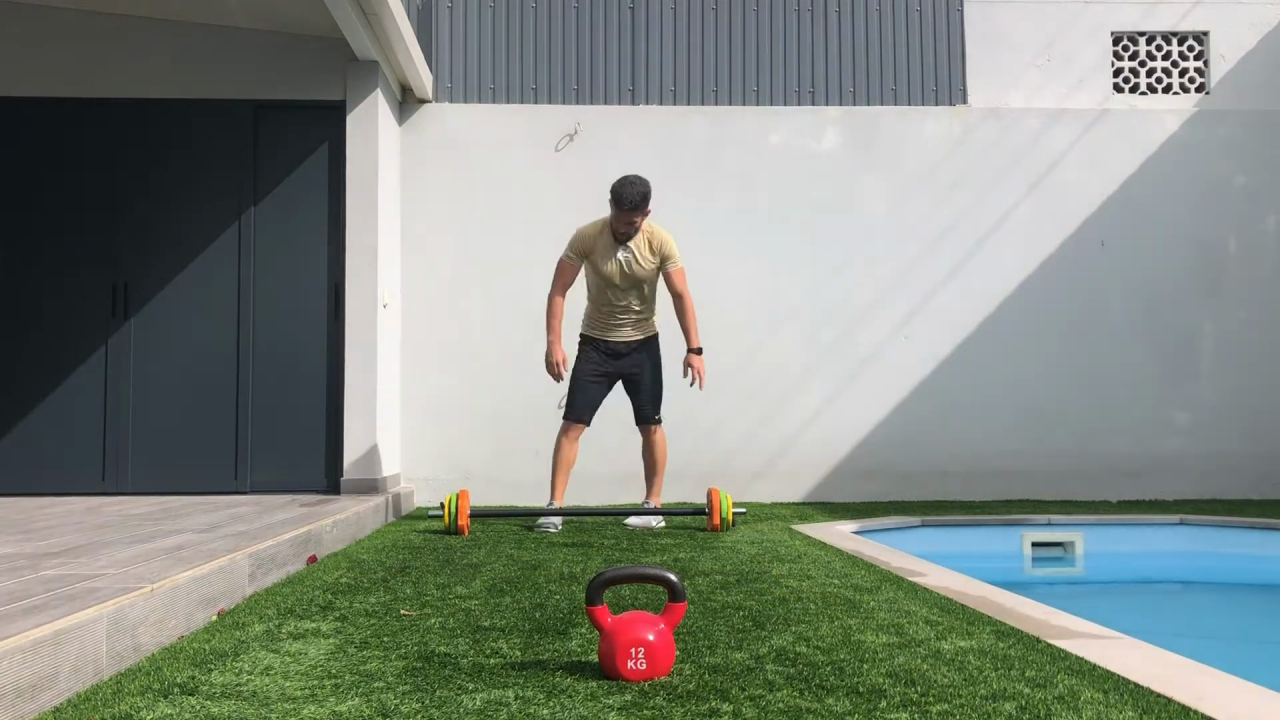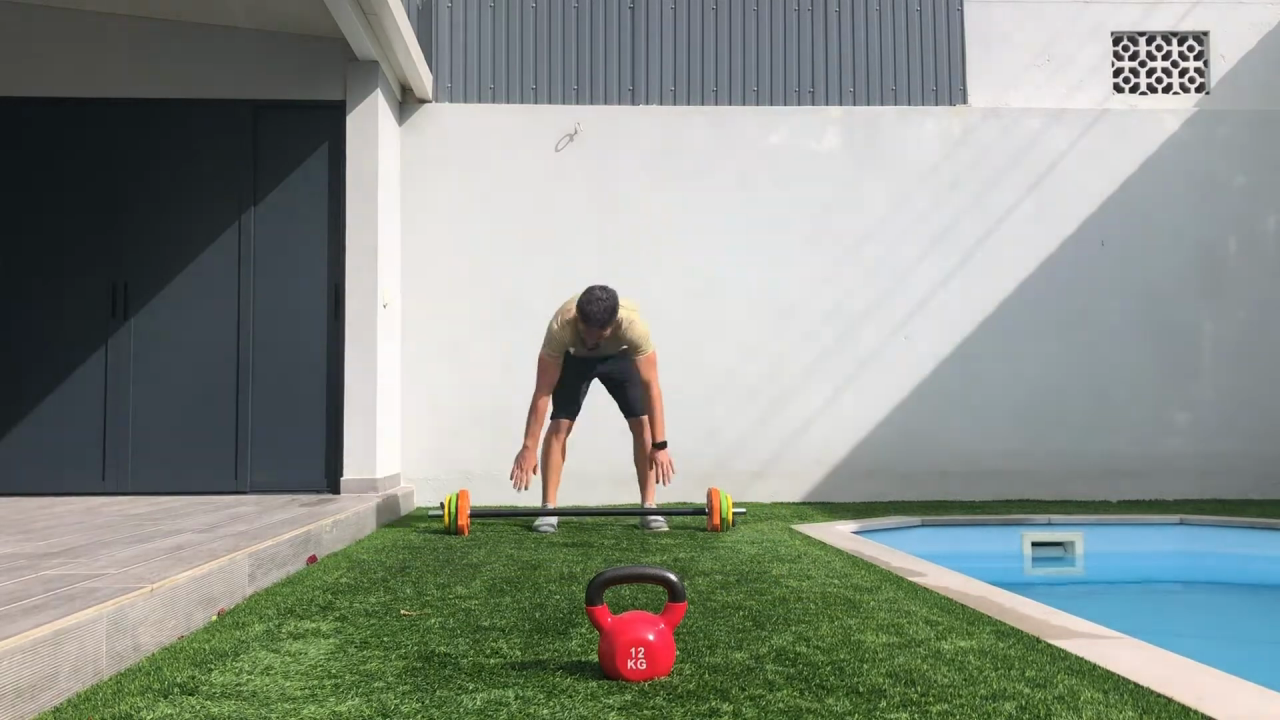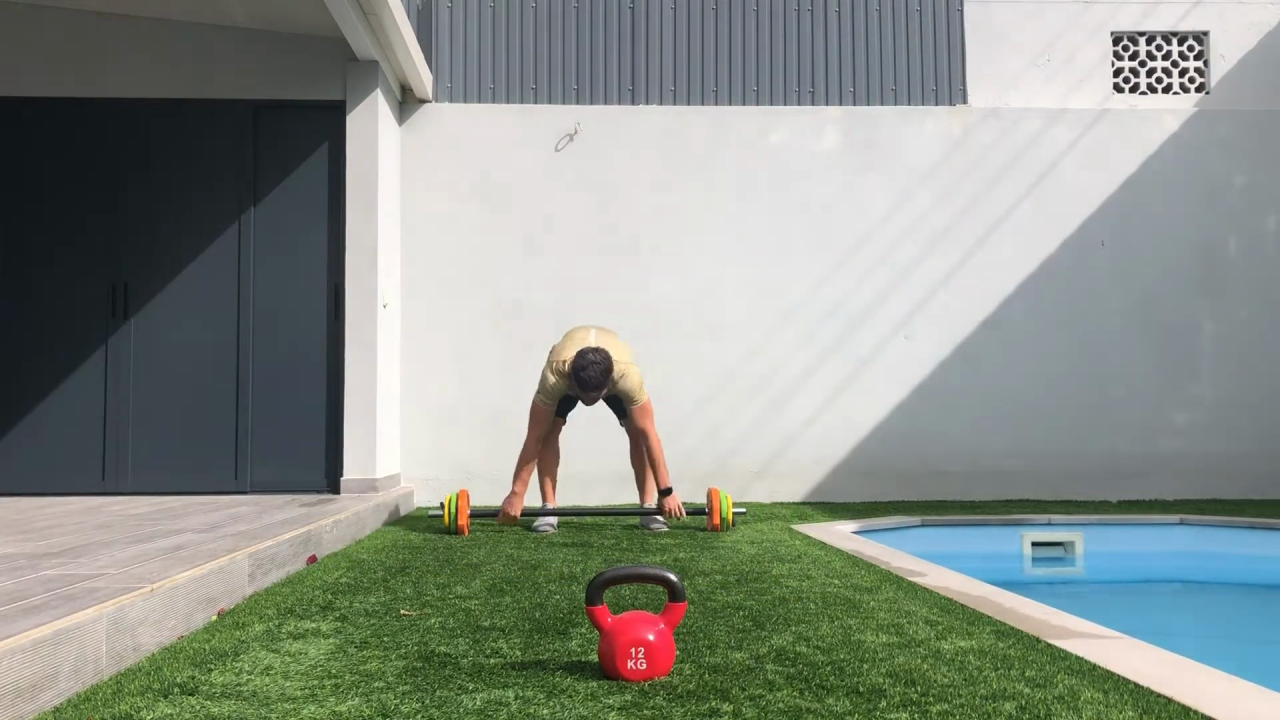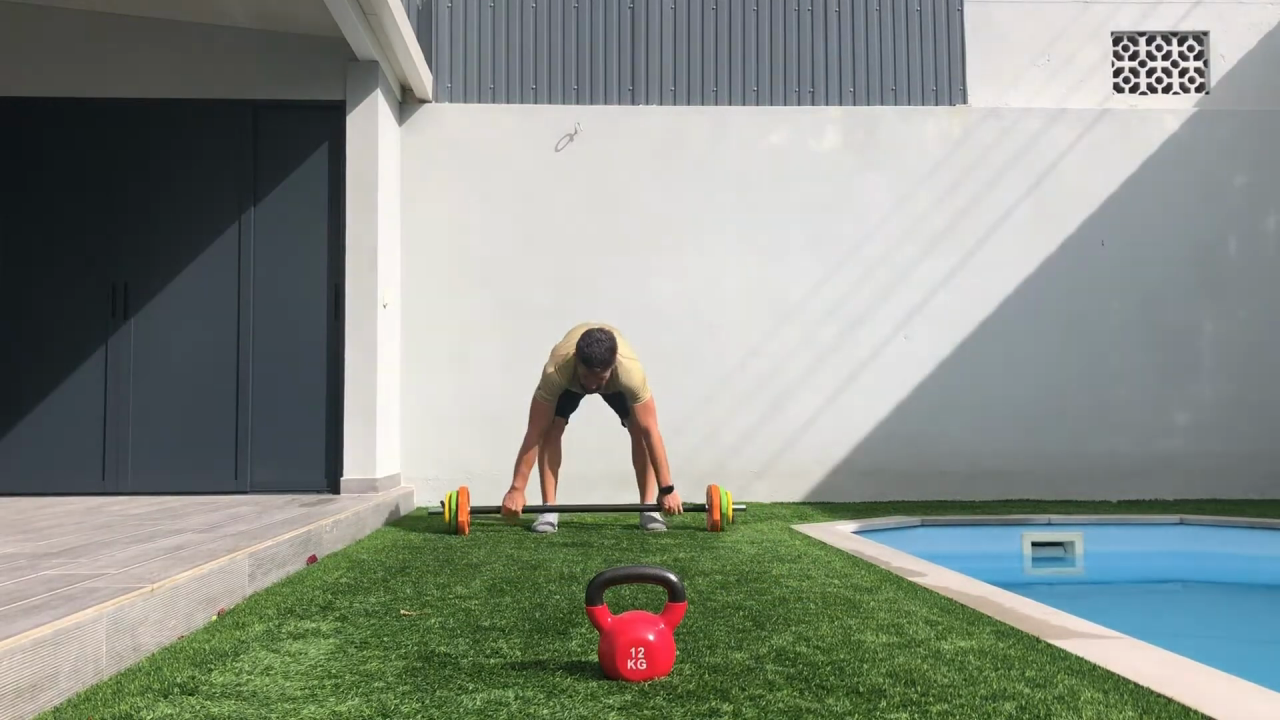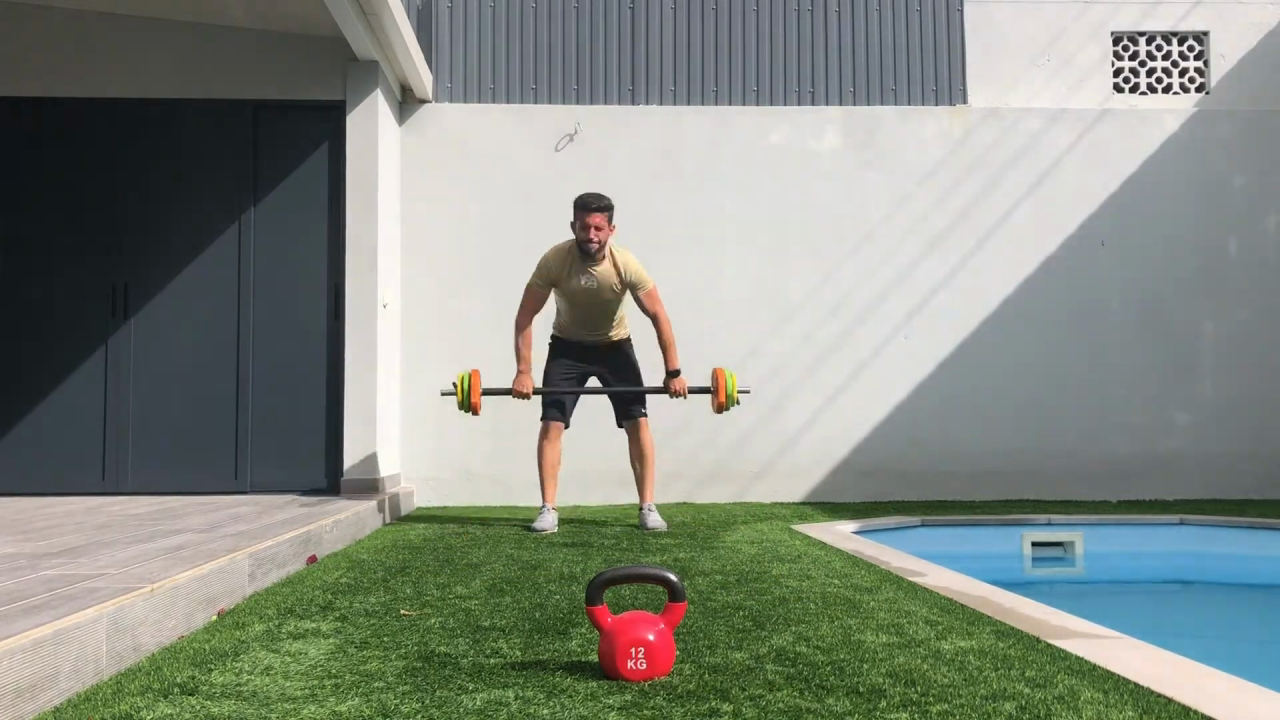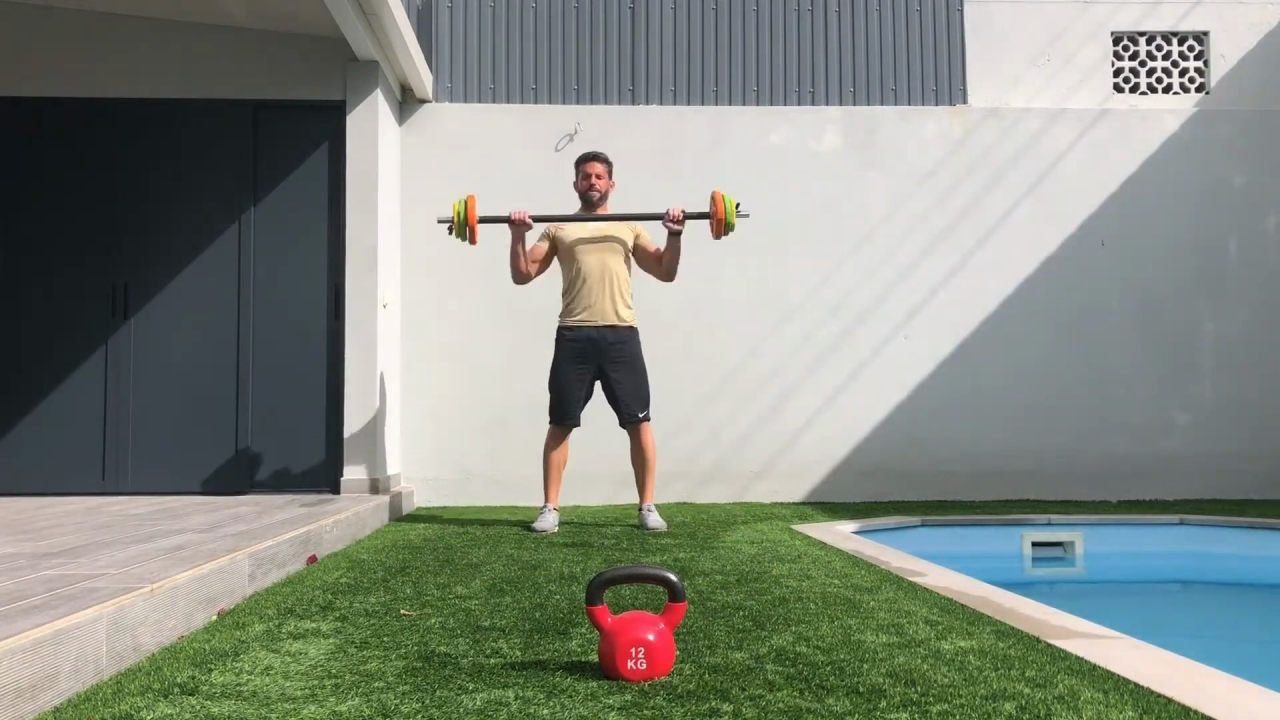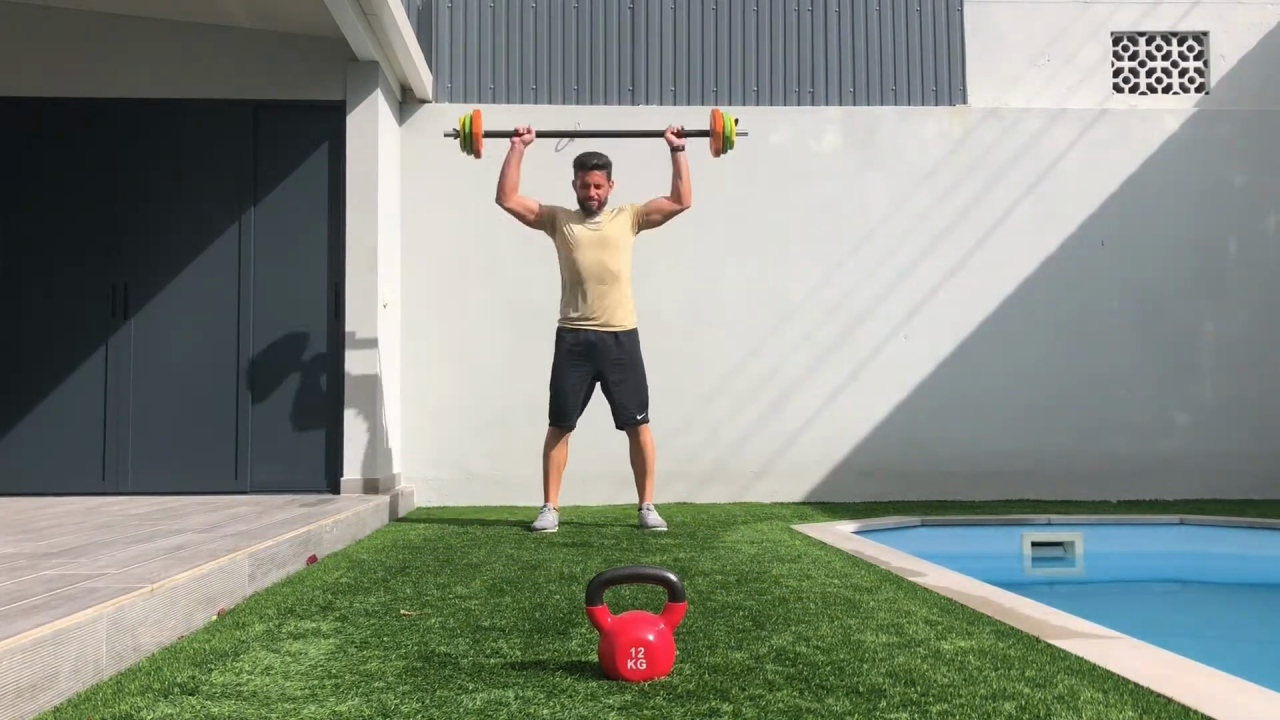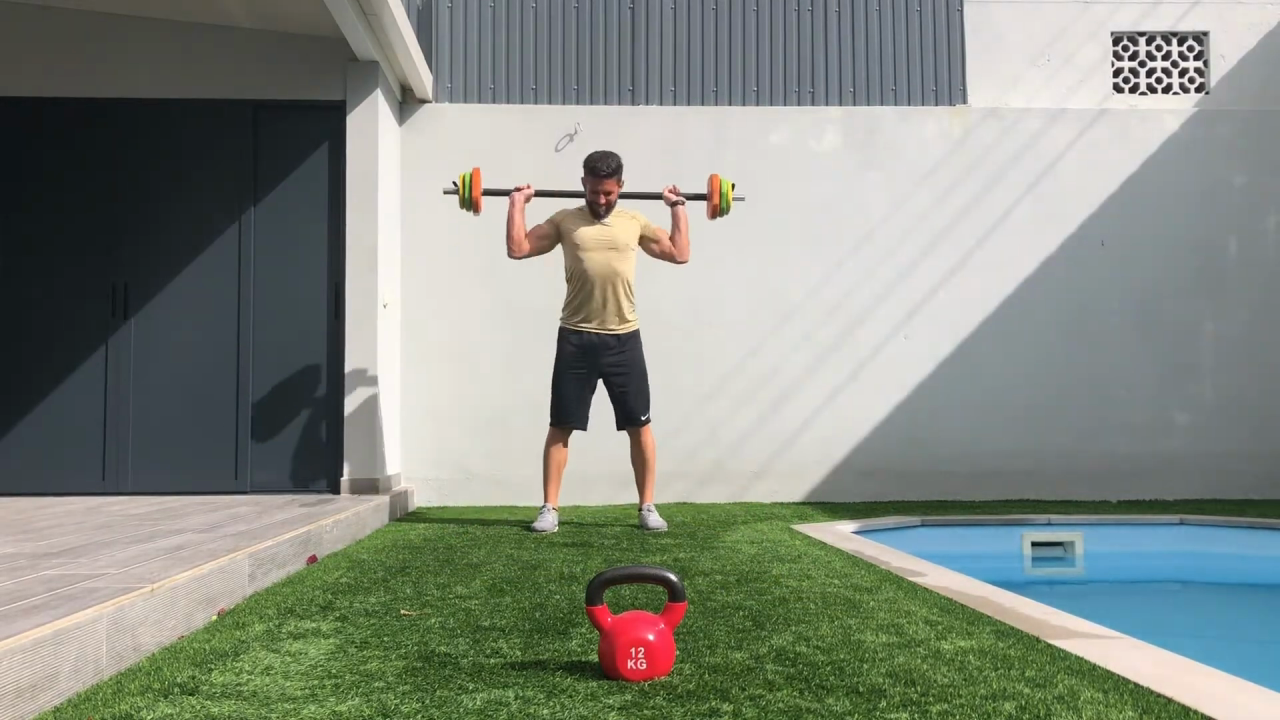
dt=0.2s
person 1, frame 1
left shoulder: (659, 241)
right shoulder: (586, 237)
left elbow: (681, 295)
right elbow: (558, 291)
left wrist: (694, 349)
right wrist: (553, 341)
left hip: (641, 344)
right hip: (595, 343)
left knee: (650, 424)
right knee: (573, 423)
left ankle: (653, 507)
right ankle: (556, 505)
person 1, frame 2
left shoulder: (631, 322)
right shoulder: (562, 324)
left elbow: (650, 384)
right elbow: (542, 393)
left wrist: (660, 446)
right wrist: (528, 447)
left hip: (618, 353)
right hip: (572, 354)
left knee: (640, 420)
right knee: (560, 424)
left ankle: (648, 506)
right ankle: (549, 509)
person 1, frame 3
left shoulder: (626, 375)
right shoulder: (555, 375)
left elbow: (648, 434)
right elbow: (534, 438)
left wrist: (666, 492)
right wrist: (516, 493)
left hip: (614, 363)
left knee: (637, 429)
right knee: (549, 429)
left ankle: (648, 506)
right ankle: (549, 508)
person 1, frame 4
left shoulder: (629, 371)
right shoulder: (557, 370)
left elbow: (651, 431)
right elbow: (534, 433)
left wrist: (667, 489)
right wrist: (517, 488)
right hip: (570, 376)
left knee: (639, 427)
right knee: (551, 427)
left ankle: (648, 507)
right ankle: (549, 509)
person 1, frame 5
left shoulder: (626, 264)
right shoulder: (555, 260)
left elbow: (658, 316)
right elbow: (525, 316)
left wrist: (673, 371)
right wrist: (523, 370)
left hip: (614, 346)
right hip: (567, 347)
left knee: (637, 422)
right knee: (552, 424)
left ankle: (648, 508)
right ankle: (548, 510)
person 1, frame 6
left shoulder: (628, 229)
right shoulder: (558, 230)
left elbow: (665, 273)
right elbow: (522, 275)
left wrist: (675, 233)
right wrist: (518, 232)
left hip: (621, 337)
right hip: (573, 338)
left knee: (639, 424)
right knee: (560, 426)
left ankle: (647, 507)
right ankle: (550, 508)
person 1, frame 7
left shoulder: (629, 216)
right shoulder: (557, 218)
left elbow: (681, 202)
right elbow: (506, 199)
left wrist: (677, 151)
right wrist: (516, 150)
left hip: (621, 338)
right hip: (574, 338)
left knee: (638, 425)
right knee: (560, 427)
left ankle: (647, 506)
right ankle: (550, 507)
person 1, frame 8
left shoulder: (634, 221)
right shoulder: (564, 220)
left elbow: (680, 254)
right elbow: (516, 248)
left wrist: (678, 207)
right wrist: (517, 202)
left hip: (624, 339)
right hip: (576, 339)
left knee: (640, 426)
right knee: (561, 427)
left ankle: (647, 507)
right ankle: (549, 508)
